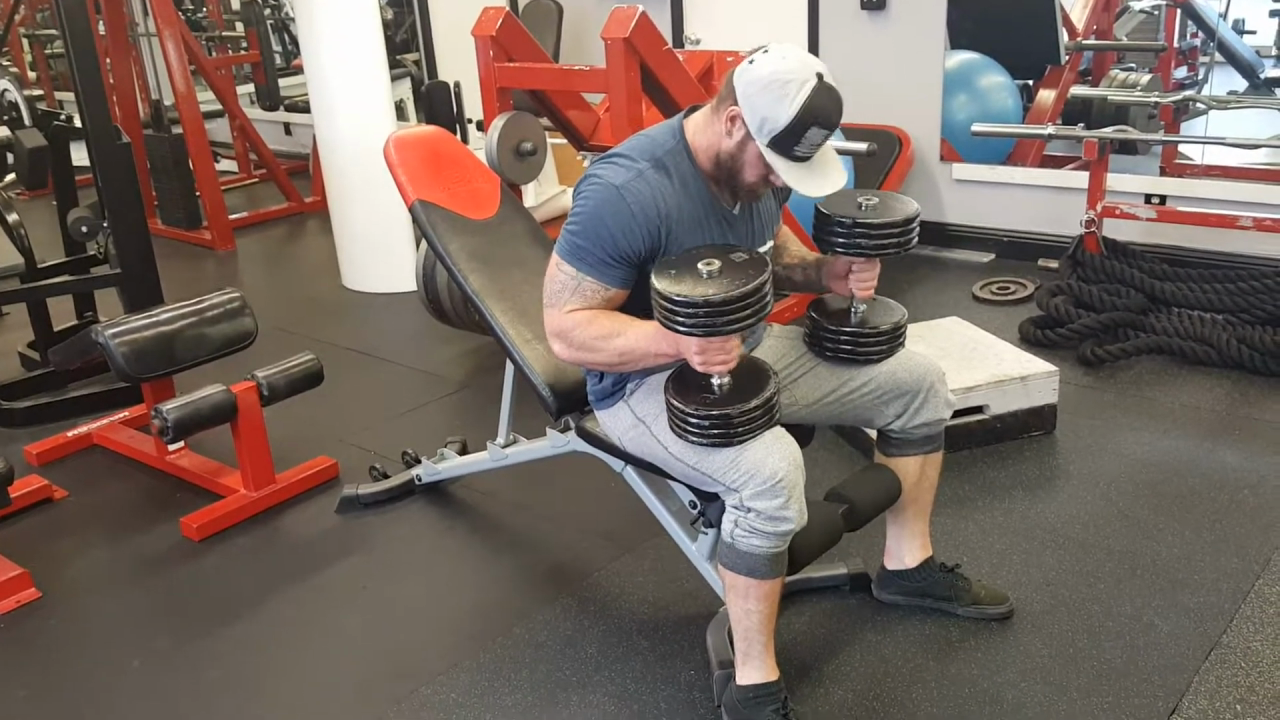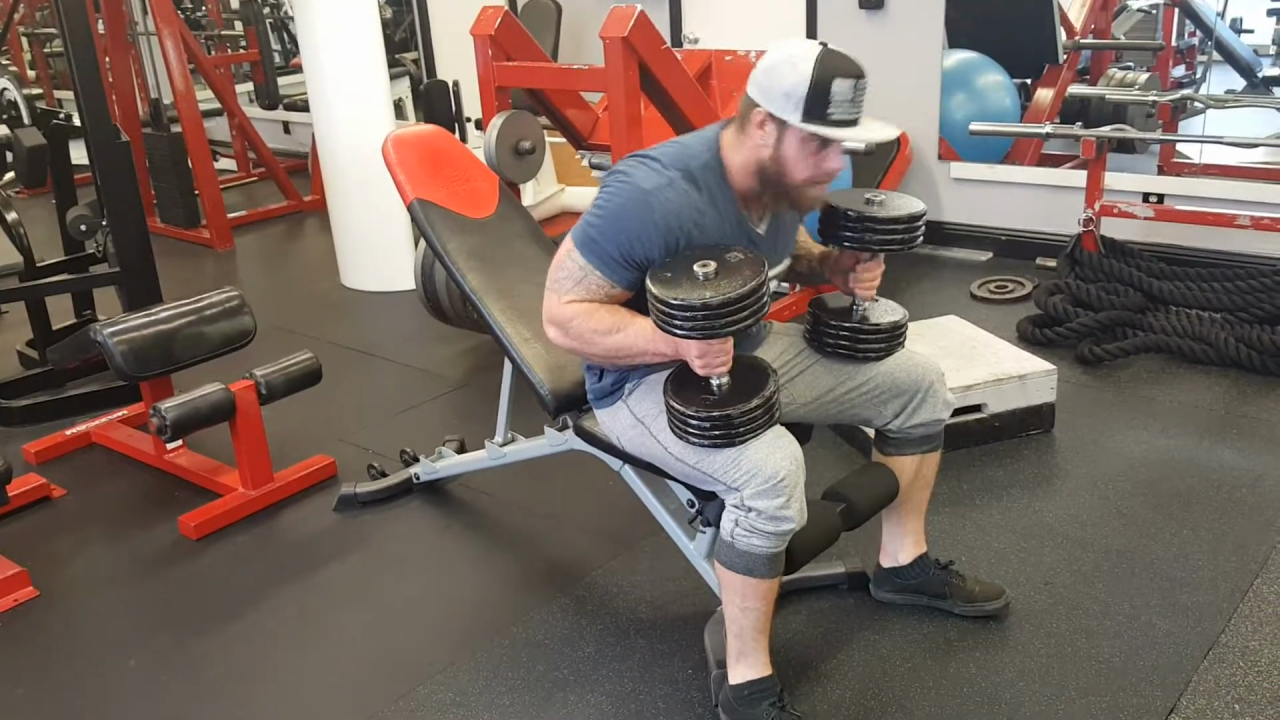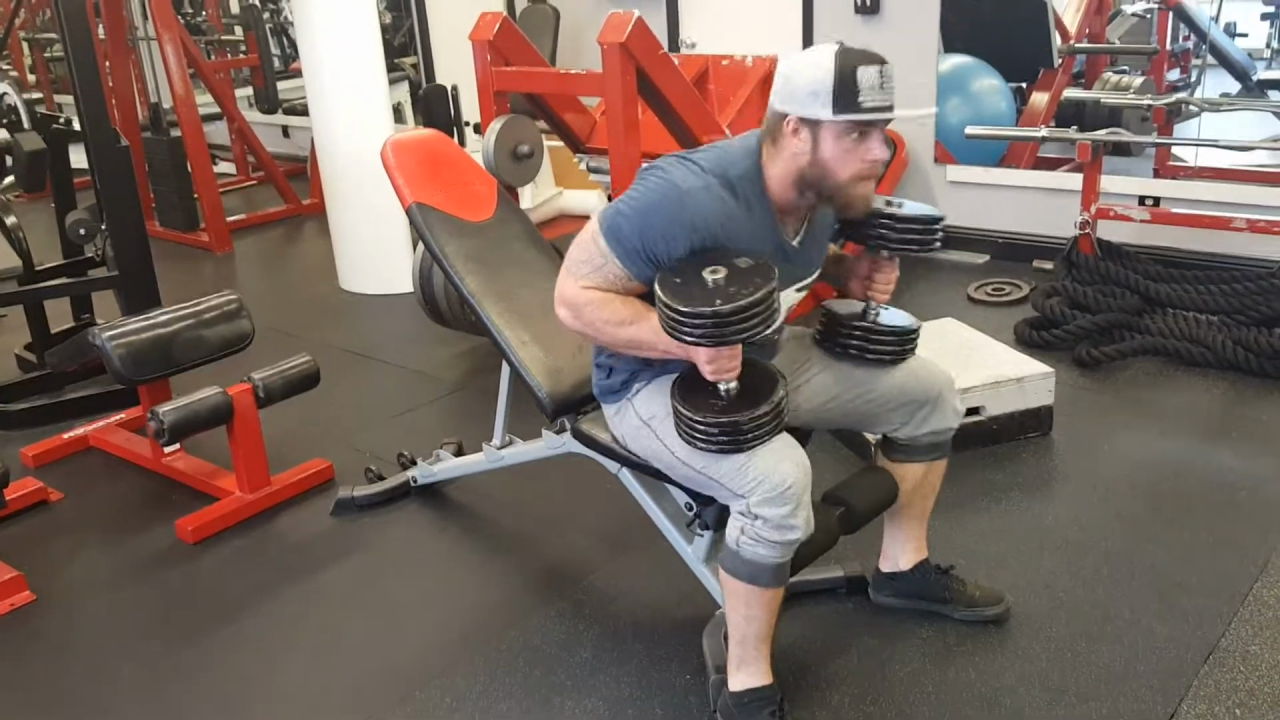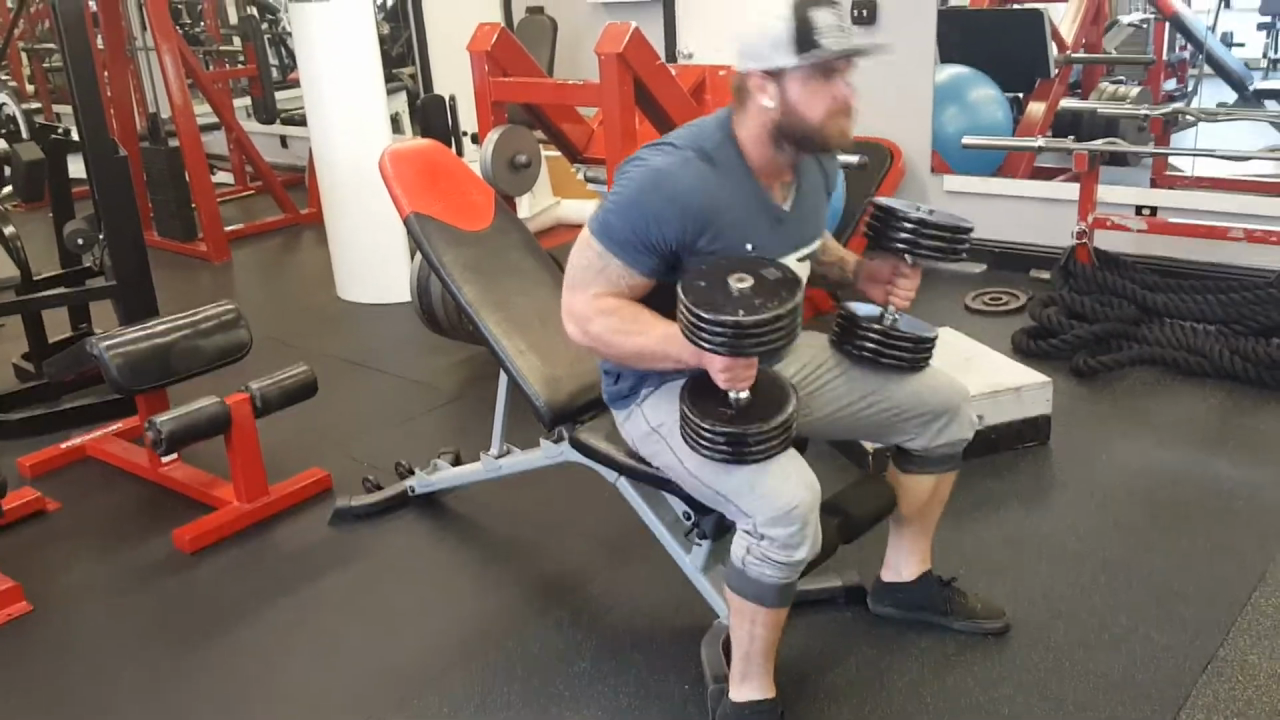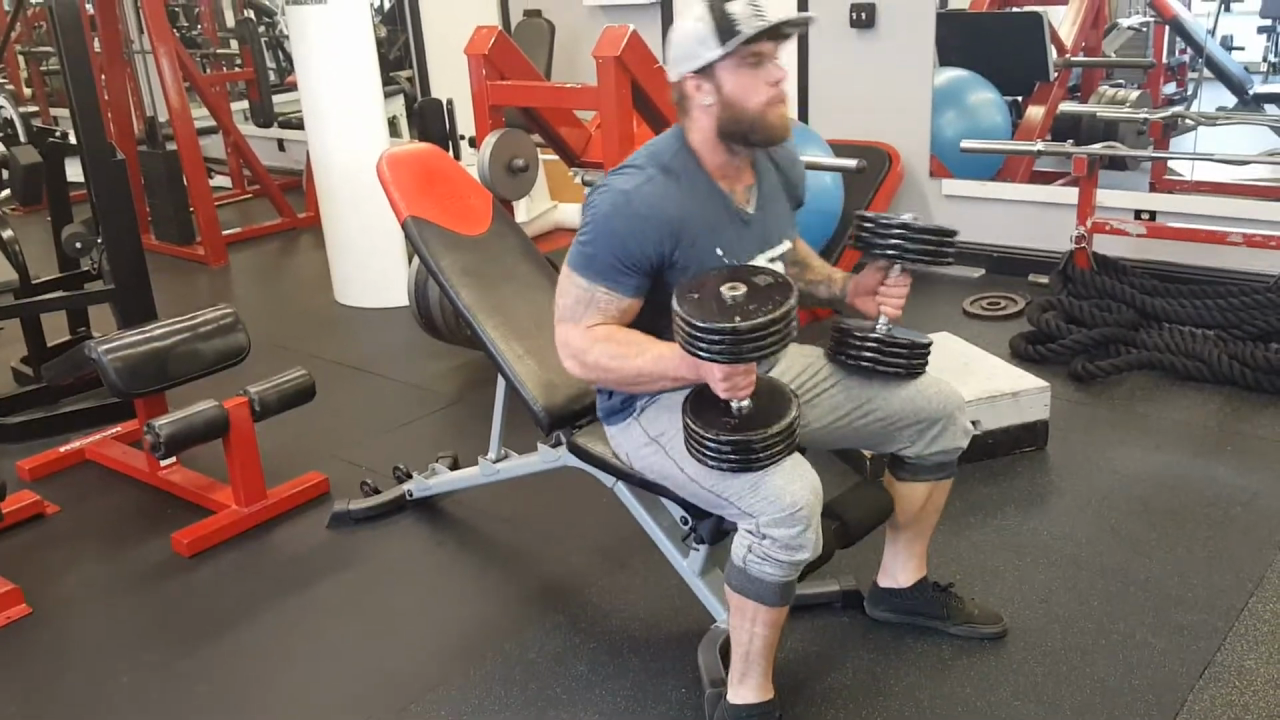
dt=0.2s
person 1, frame 1
left shoulder: (758, 166)
right shoulder: (628, 192)
right elbow: (567, 329)
left wrist: (822, 273)
right wrist: (681, 340)
left hip: (748, 349)
right hip: (649, 379)
left knee: (920, 383)
right knee: (771, 471)
left ankle: (908, 565)
person 1, frame 2
left shoulder: (787, 179)
right shoulder: (655, 196)
right elbow: (564, 313)
left wrist: (829, 268)
right wrist: (679, 342)
left hip: (748, 349)
right hip: (649, 379)
left knee: (919, 384)
right knee: (772, 470)
left ankle: (902, 563)
person 1, frame 3
left shoulder: (822, 189)
right shoulder: (689, 198)
right elbow: (577, 296)
left wrist: (845, 273)
right wrist: (687, 344)
right hip: (658, 381)
left knee: (931, 395)
right knee: (777, 481)
left ankle: (902, 570)
person 1, frame 4
left shoulder: (811, 156)
right shoulder: (670, 181)
right elbow: (585, 311)
left wrist: (859, 273)
right wrist: (701, 351)
left hip: (774, 355)
right hip: (668, 383)
left knee: (944, 406)
right knee: (786, 503)
left ankle: (905, 579)
person 1, frame 5
left shoulder: (775, 160)
right shoulder: (636, 202)
right elbow: (581, 346)
left wrist: (845, 289)
right wrist: (698, 365)
left hip: (764, 366)
right hip: (660, 398)
left knee: (939, 412)
right knee: (788, 501)
left ankle: (902, 584)
